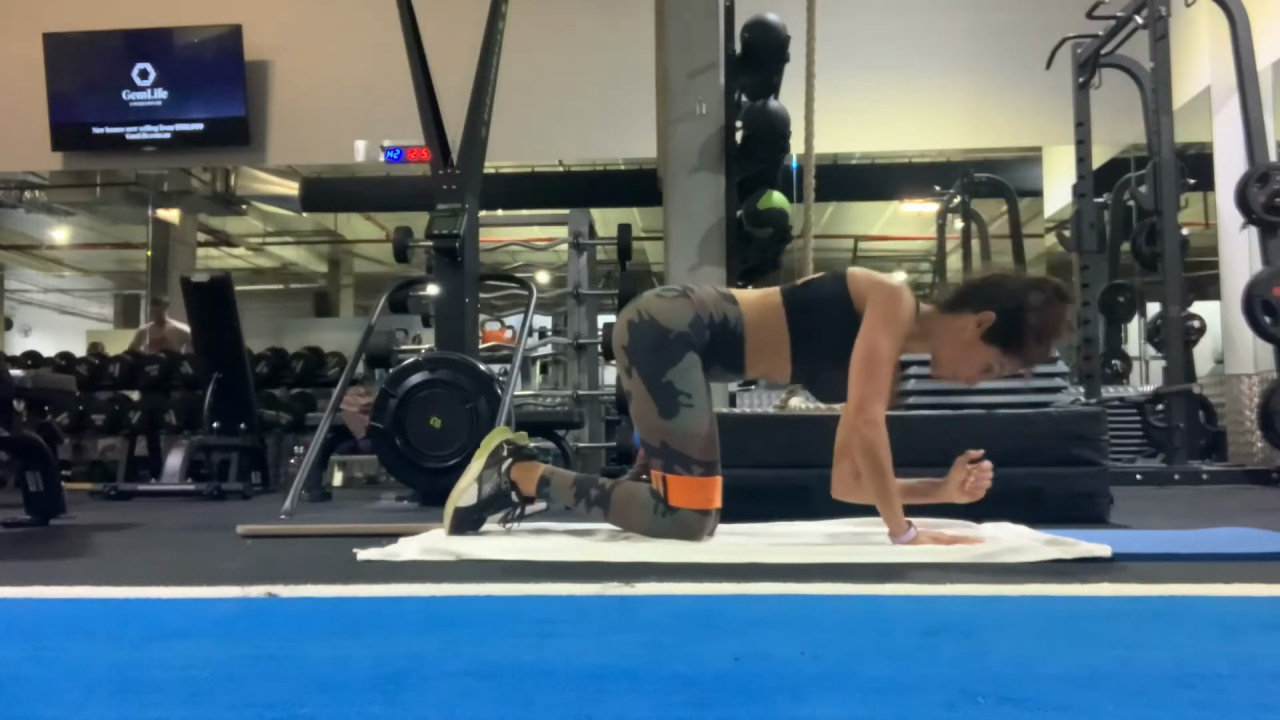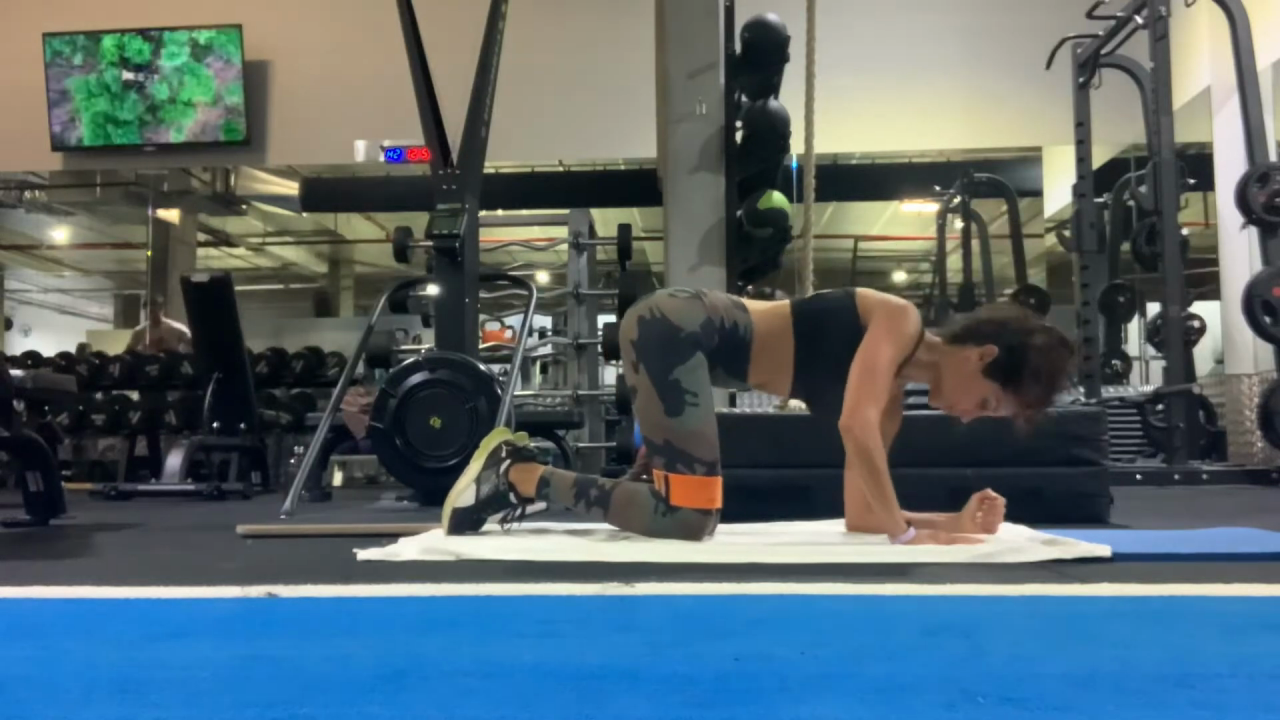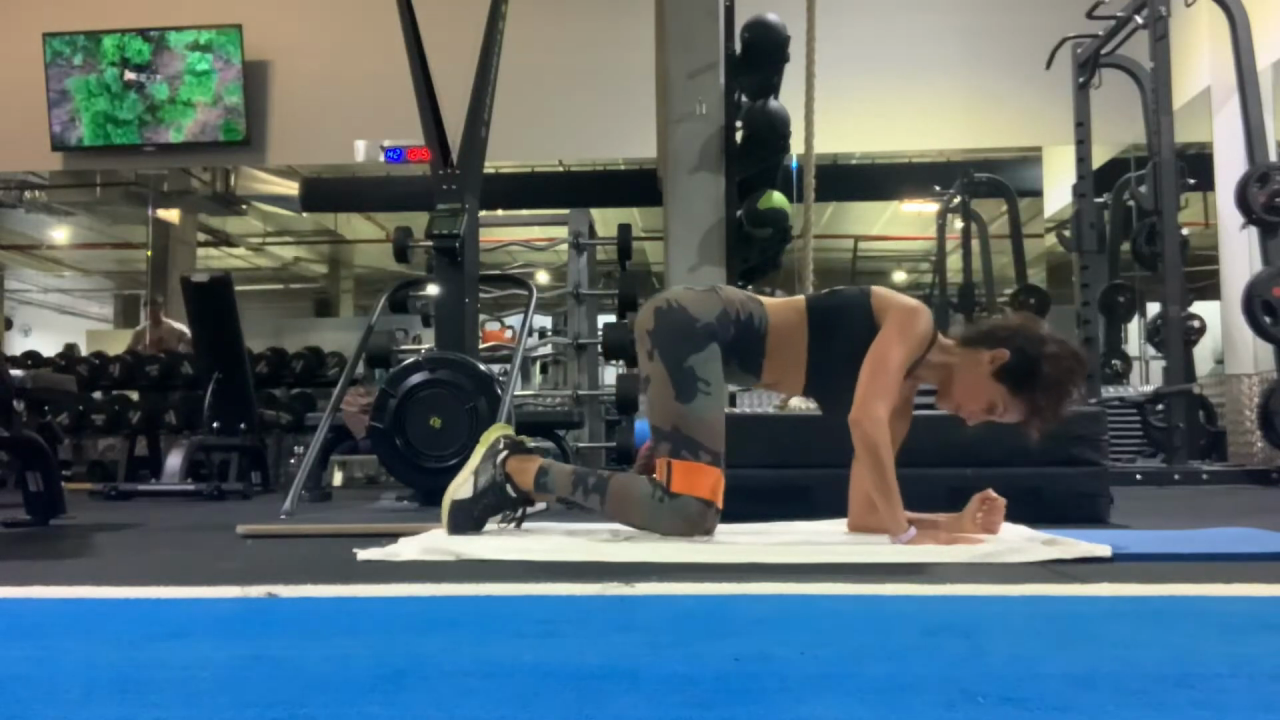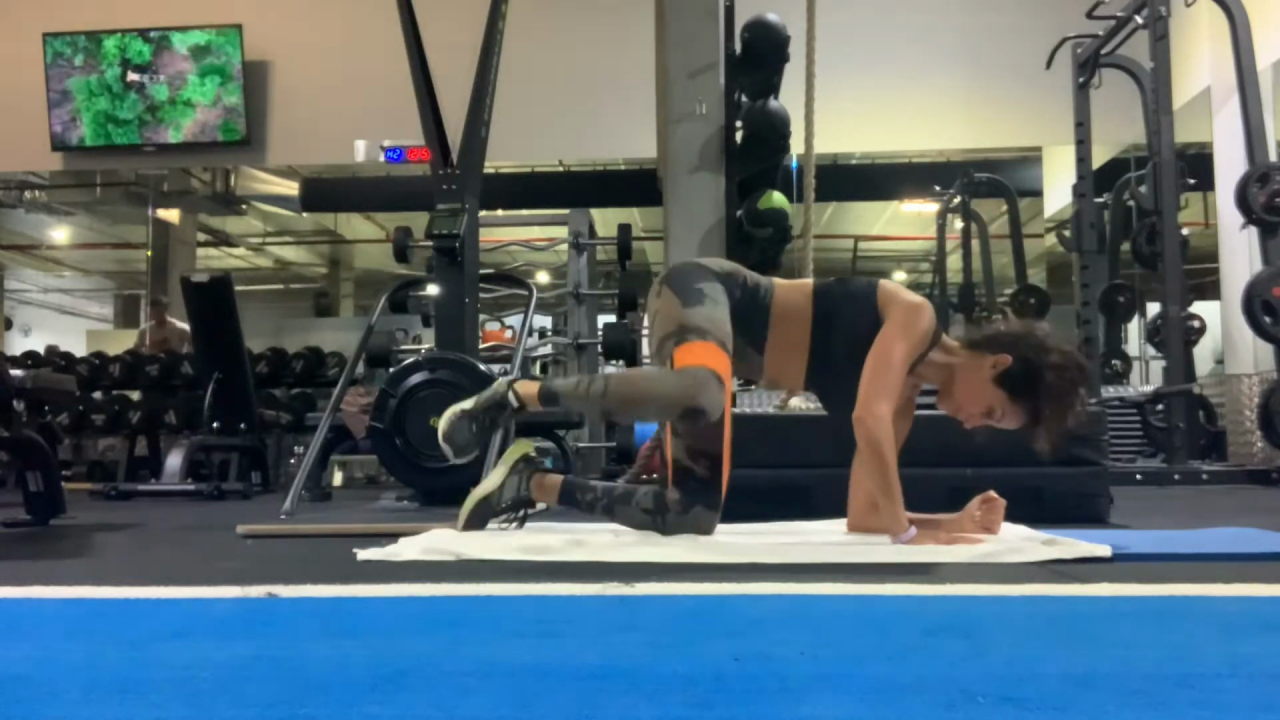
dt=0.3s
person 1, frame 1
left shoulder: (887, 359)
right shoulder: (894, 302)
left elbow: (846, 480)
right elbow: (864, 422)
left wrist: (942, 489)
right wrist: (904, 530)
left hip: (676, 341)
right hip: (666, 329)
left knee: (691, 516)
right knee: (683, 518)
left ankle: (521, 470)
right ankle: (514, 473)
person 1, frame 2
left shoulder: (893, 394)
right shoulder: (899, 320)
left elbow: (859, 514)
right elbow: (854, 425)
left wrist: (952, 522)
right wrist: (904, 532)
left hip: (685, 345)
right hip: (675, 329)
left knee: (691, 517)
right knee: (685, 520)
left ankle: (521, 471)
right ankle: (515, 473)
person 1, frame 3
left shoulder: (904, 398)
right shoulder: (911, 321)
left elbow: (861, 515)
right elbow: (863, 420)
left wrist: (953, 522)
right wrist: (905, 530)
left hip: (708, 346)
right hip: (692, 320)
left knee: (695, 517)
right knee: (688, 506)
left ankle: (531, 481)
right ankle: (511, 463)
person 1, frame 4
left shoulder: (906, 396)
right shoulder: (915, 316)
left elbow: (861, 515)
right elbow: (866, 418)
left wrist: (951, 522)
right wrist: (904, 530)
left hip: (721, 345)
right hip: (705, 288)
left knee: (692, 516)
right knee: (699, 397)
left ankle: (532, 482)
right ankle: (518, 396)
